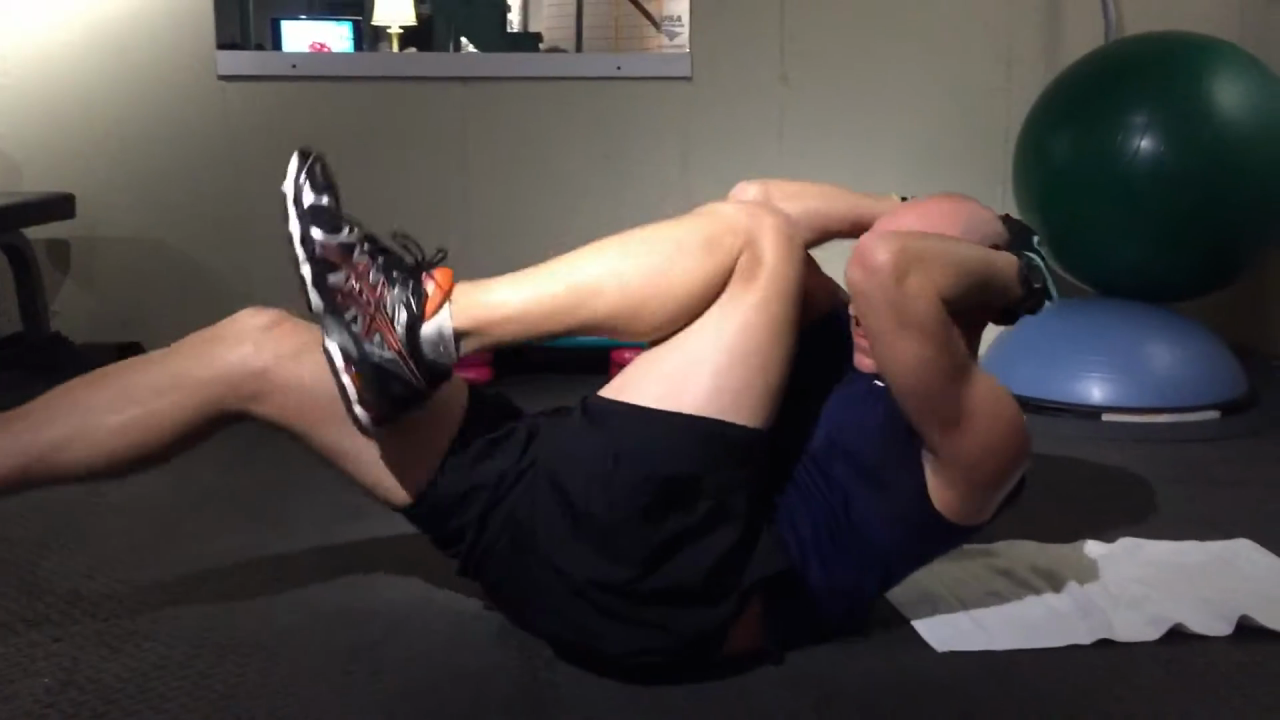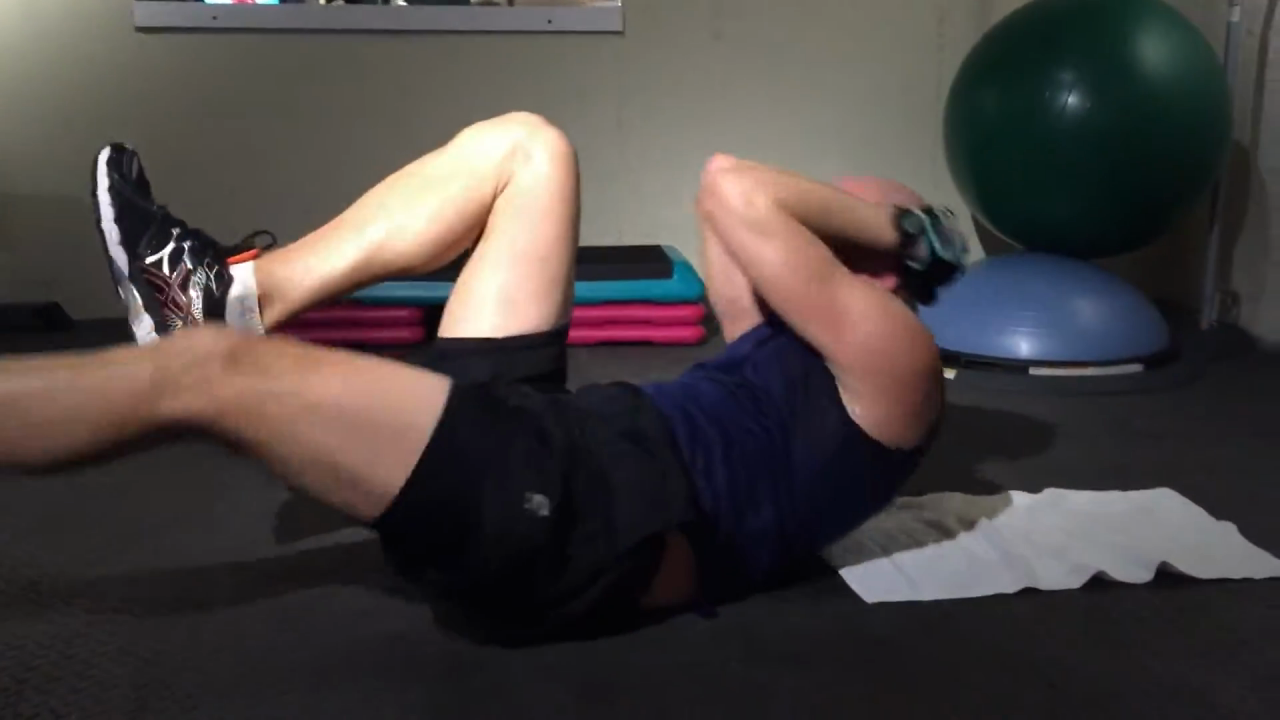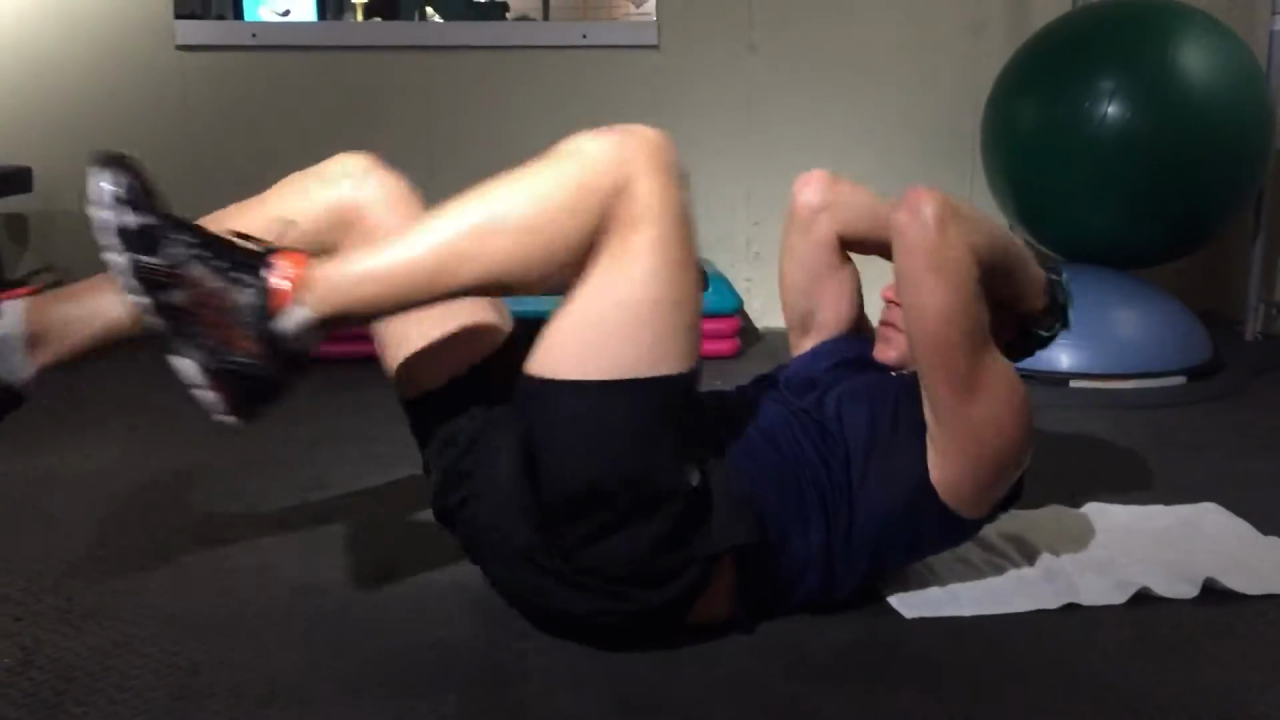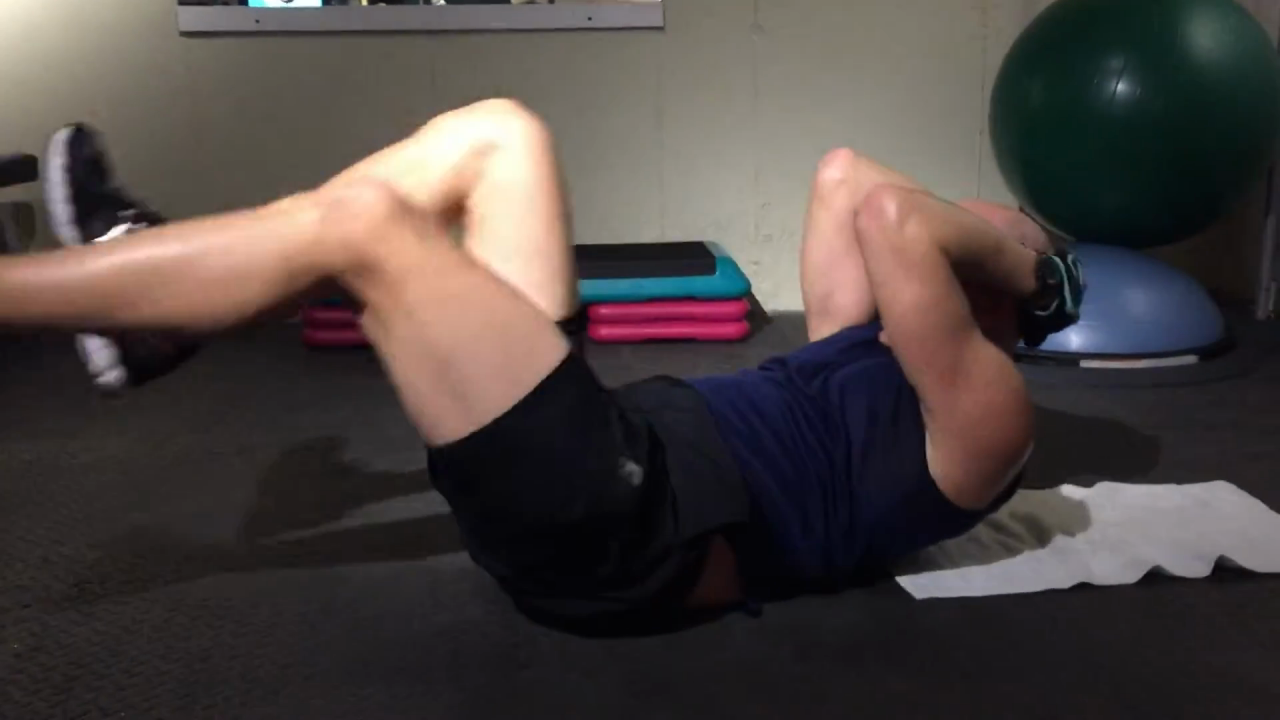
dt=1s
person 1, frame 1
left shoulder: (979, 435)
right shoulder: (844, 342)
left elbow: (886, 272)
right elbow: (761, 197)
left wrist: (995, 271)
right wrist: (898, 212)
left hip: (644, 559)
right hip: (552, 504)
left knee: (752, 242)
right knee: (258, 345)
left ankle: (424, 319)
person 1, frame 2
left shoulder: (892, 355)
right shoulder: (807, 346)
left elbow: (735, 191)
right elbow: (740, 207)
left wrist: (891, 233)
right wrist: (880, 219)
left hip: (580, 522)
right hip: (545, 445)
left knee: (202, 373)
right knee: (524, 146)
right ankle: (231, 293)
person 1, frame 3
left shoulder: (982, 427)
right shoulder: (867, 357)
left elbow: (927, 222)
right elbow: (819, 199)
left wrist: (1022, 283)
left hip: (621, 533)
right hip: (545, 474)
left knee: (628, 160)
right knee: (354, 186)
left ankle: (281, 311)
person 1, frame 4
left shoulder: (984, 414)
right shoulder: (872, 344)
left elbow: (894, 215)
right elbow: (845, 176)
left wrist: (1017, 264)
right wrist: (1000, 232)
left hip: (621, 526)
right hip: (594, 462)
left knee: (365, 226)
right knee: (495, 134)
right ankle: (157, 281)
